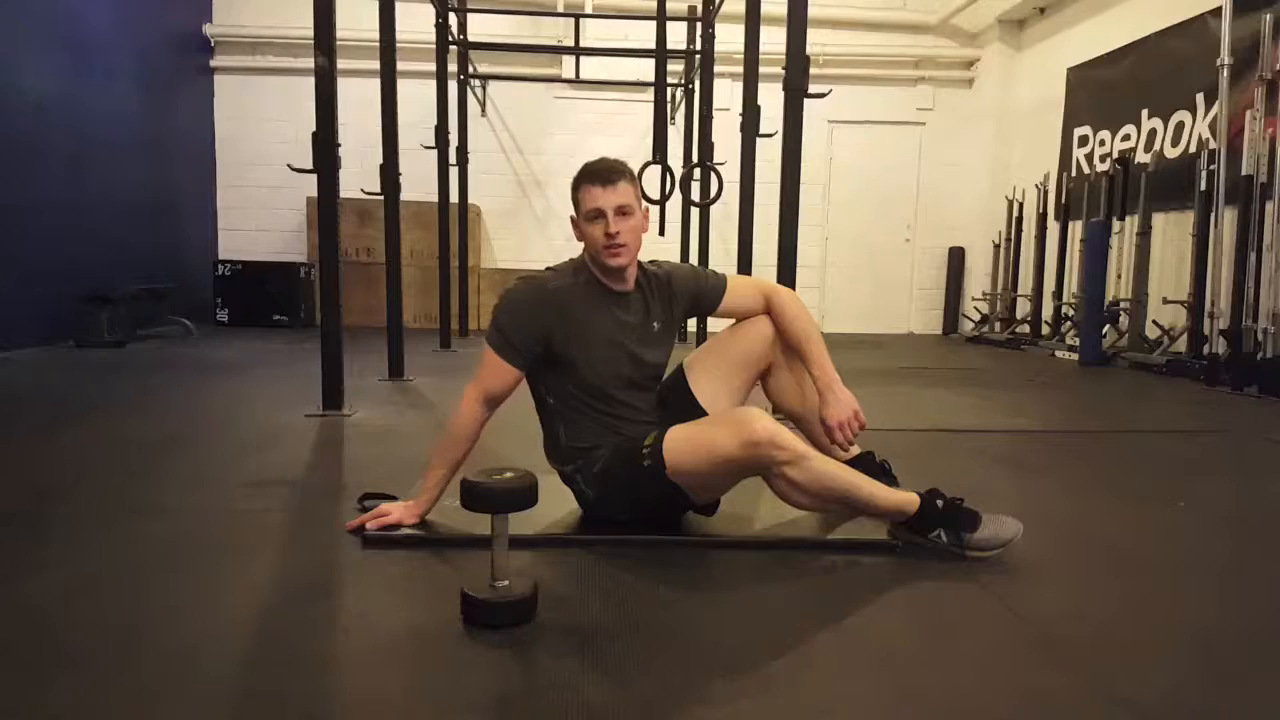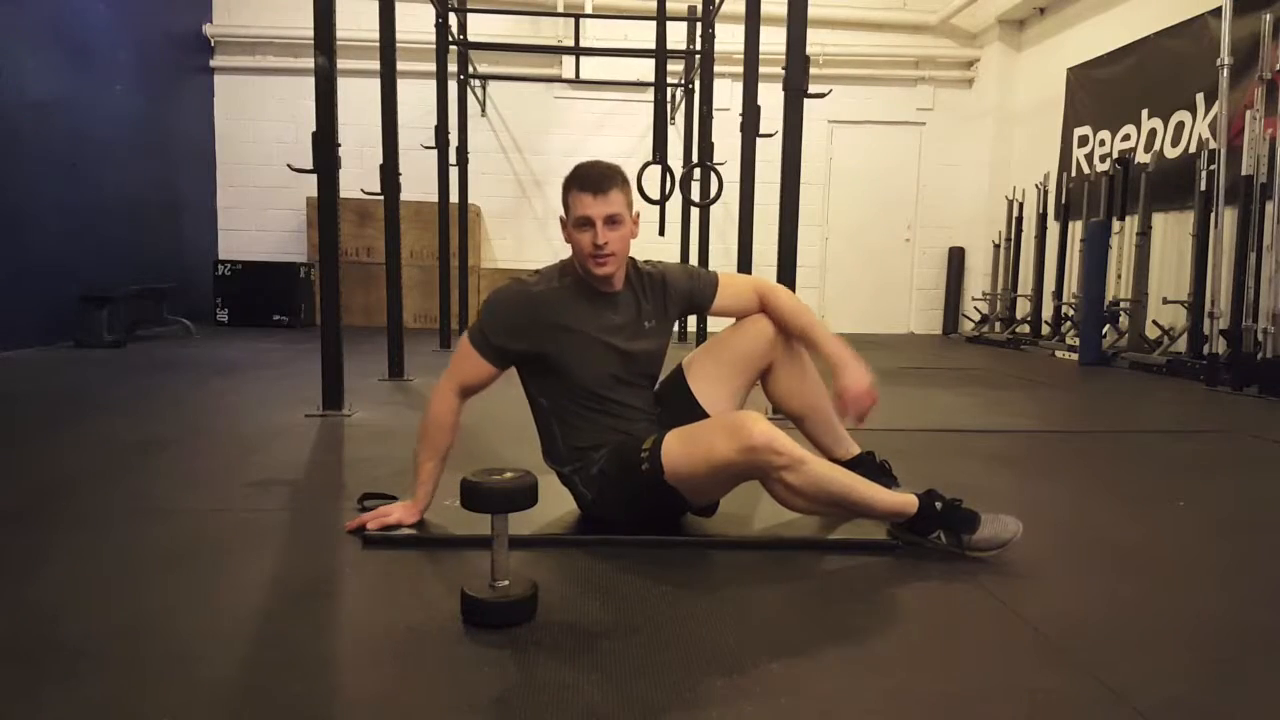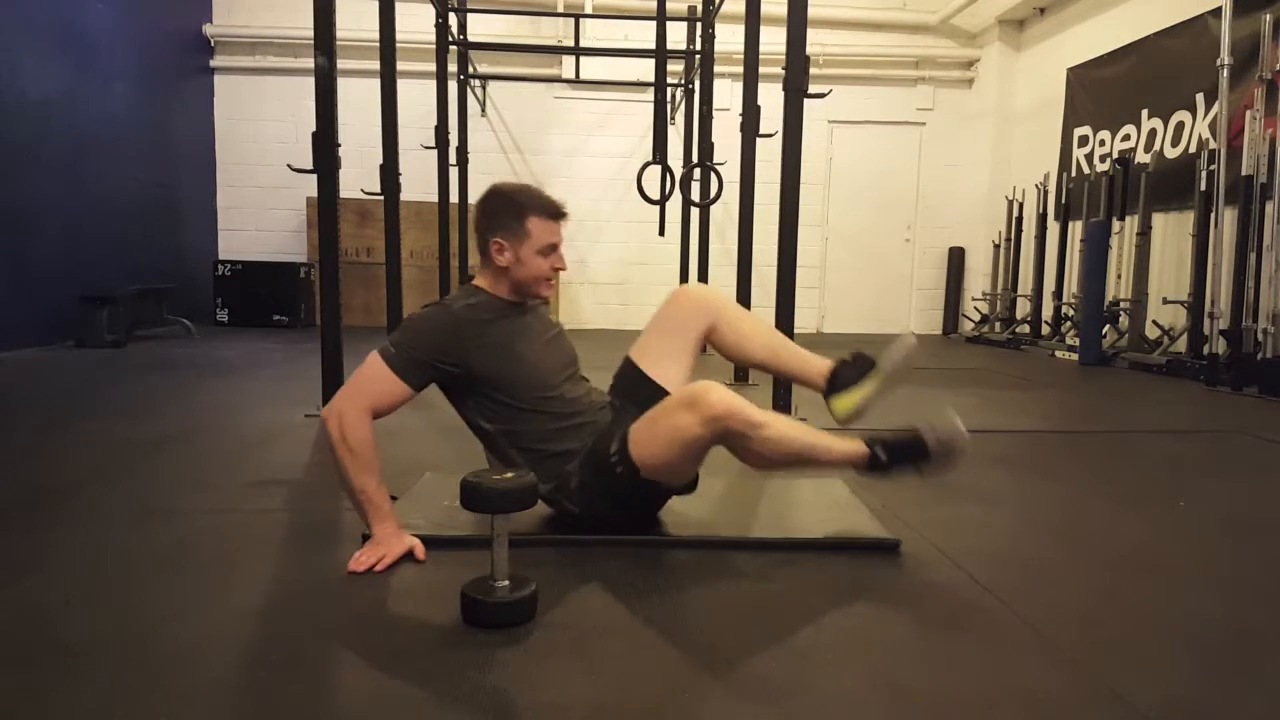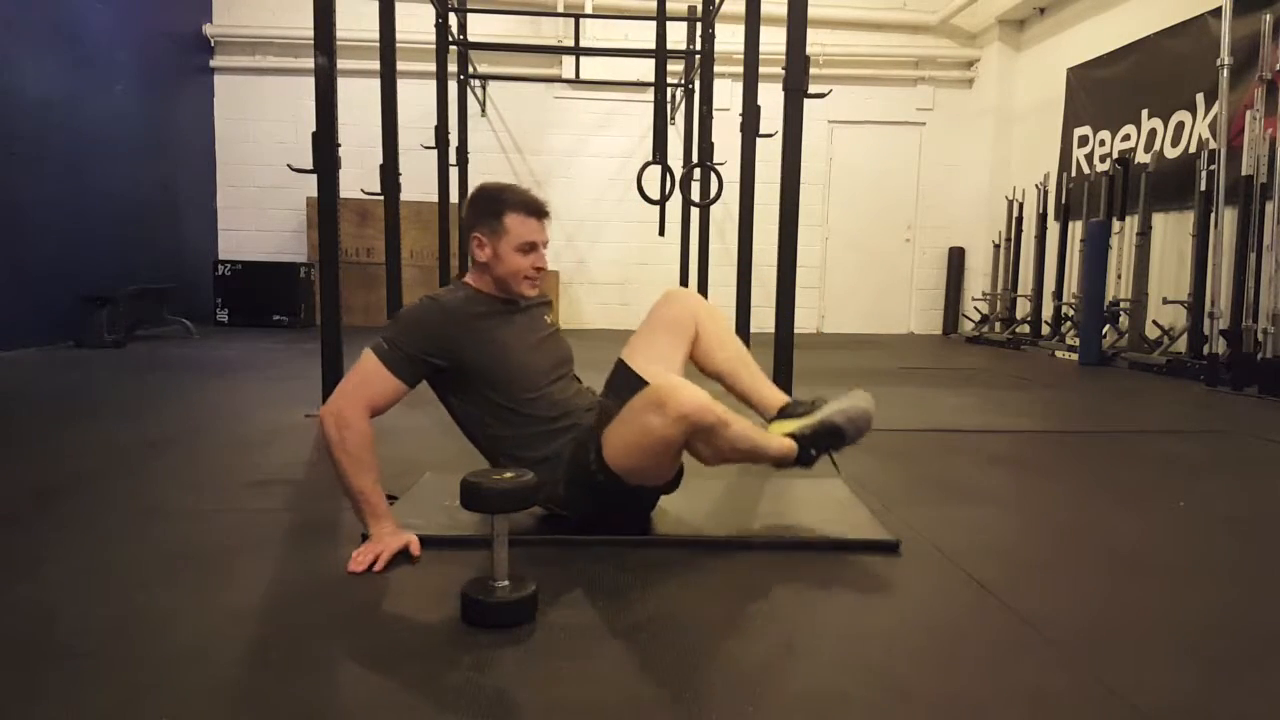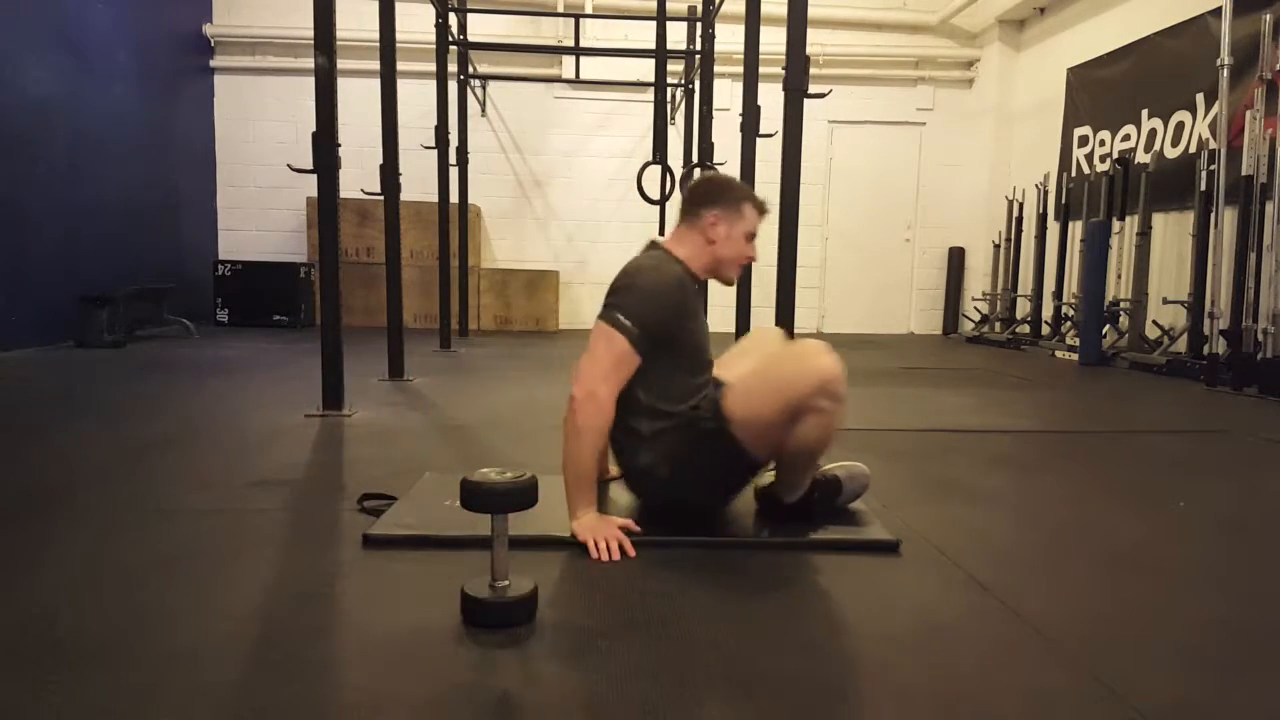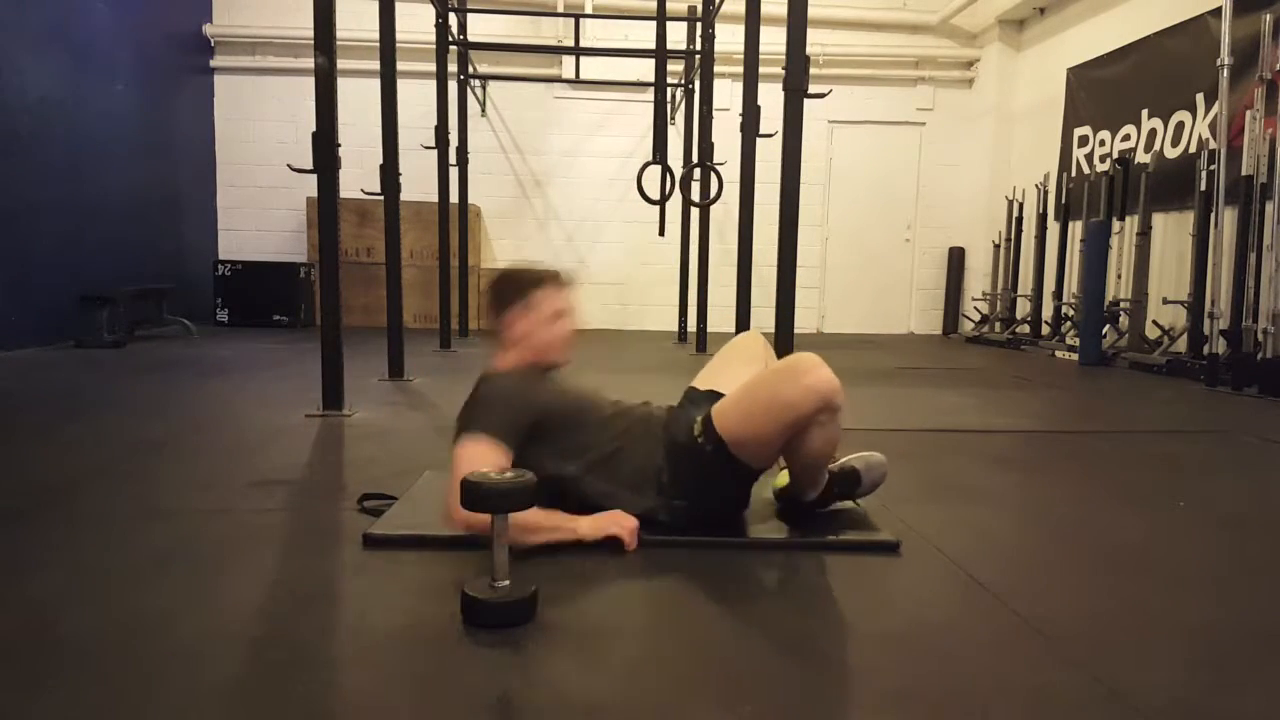
dt=0.7s
person 1, frame 1
left shoulder: (669, 284)
right shoulder: (540, 301)
left elbow: (777, 297)
right elbow: (481, 400)
left wrist: (832, 388)
right wrist: (422, 502)
left hip: (661, 437)
right hip: (611, 480)
left knee: (769, 332)
right knee: (757, 433)
left ankle: (859, 466)
right ankle: (921, 516)
person 1, frame 2
left shoulder: (660, 283)
right shoulder: (526, 304)
left elbow: (766, 293)
right elbow: (452, 390)
left wrist: (840, 359)
right wrist: (417, 501)
left hip: (659, 434)
right hip: (611, 483)
left knee: (769, 332)
right knee: (753, 438)
left ankle: (862, 470)
right ankle: (921, 517)
person 1, frame 3
left shoulder: (527, 300)
right shoulder: (449, 327)
right elbow: (343, 413)
right wrist: (386, 528)
left hip: (620, 431)
right hip: (595, 488)
left knee: (695, 302)
right knee: (708, 403)
left ankle: (840, 383)
right ankle: (873, 455)
person 1, frame 4
left shoulder: (528, 300)
right shoulder: (440, 320)
right elbow: (343, 411)
right wrist: (382, 526)
left hip: (605, 428)
right hip: (583, 484)
left knee: (682, 305)
right knee: (675, 397)
left ankle: (785, 414)
right ankle: (792, 448)
person 1, frame 5
left shoulder: (667, 277)
right shoulder: (654, 286)
right elbow: (587, 394)
left wrist: (599, 469)
right wrist: (584, 514)
left hip: (691, 440)
right hip: (682, 470)
left knee: (770, 341)
right knee: (816, 364)
left ankle: (789, 470)
right ankle: (793, 495)
person 1, frame 6
left shoulder: (524, 381)
right shoulder: (499, 401)
right elbow: (468, 508)
right wrist: (580, 524)
left hip: (674, 443)
right hip: (682, 489)
left knee: (751, 344)
right knee: (811, 379)
left ankle: (805, 477)
right ankle: (807, 493)
